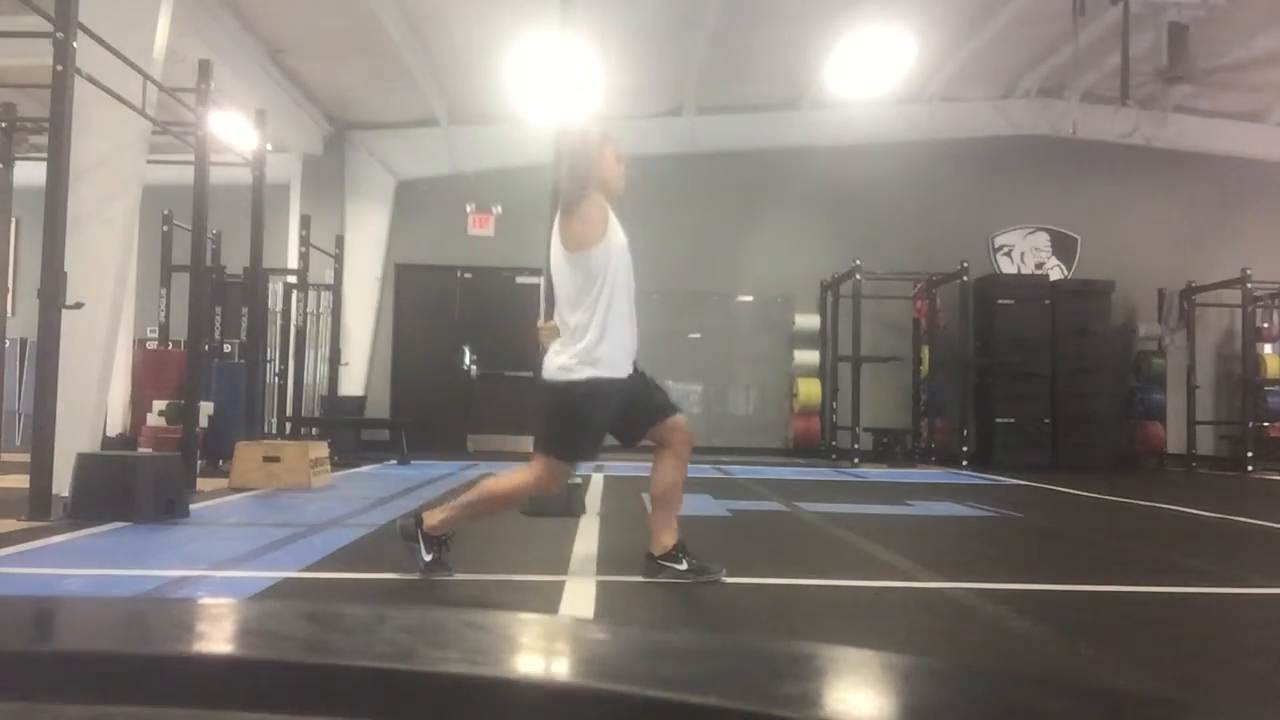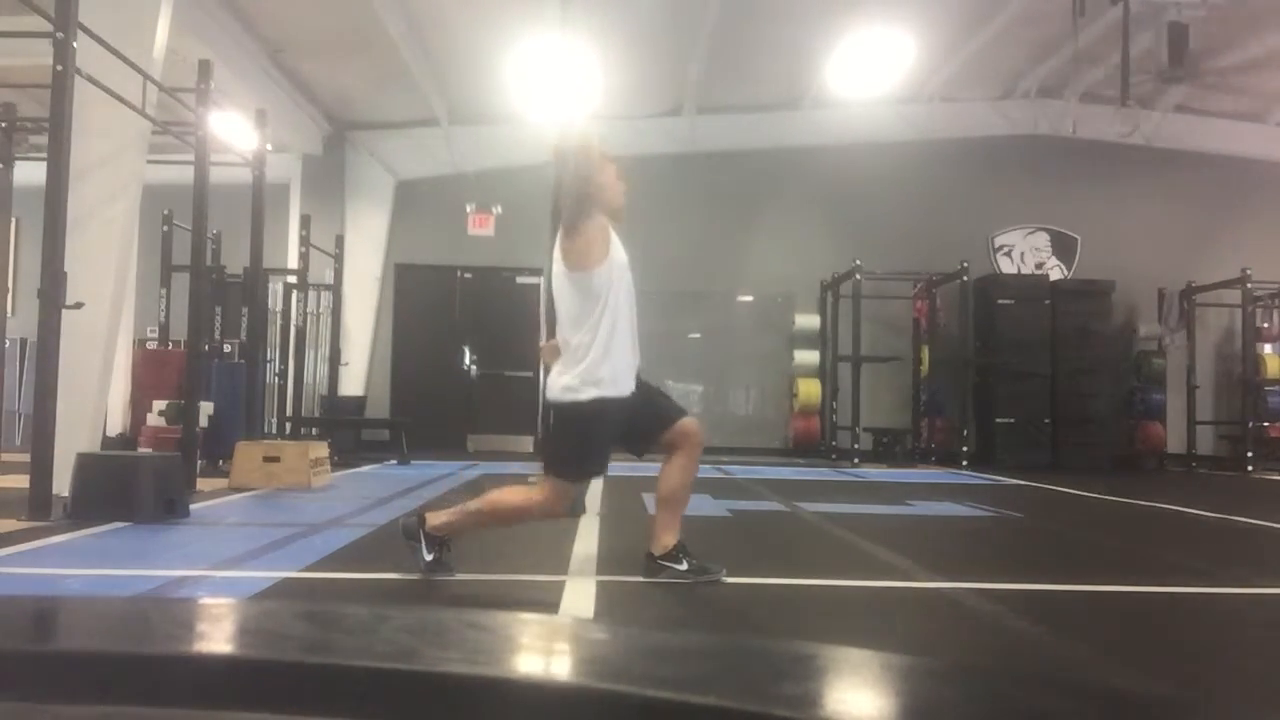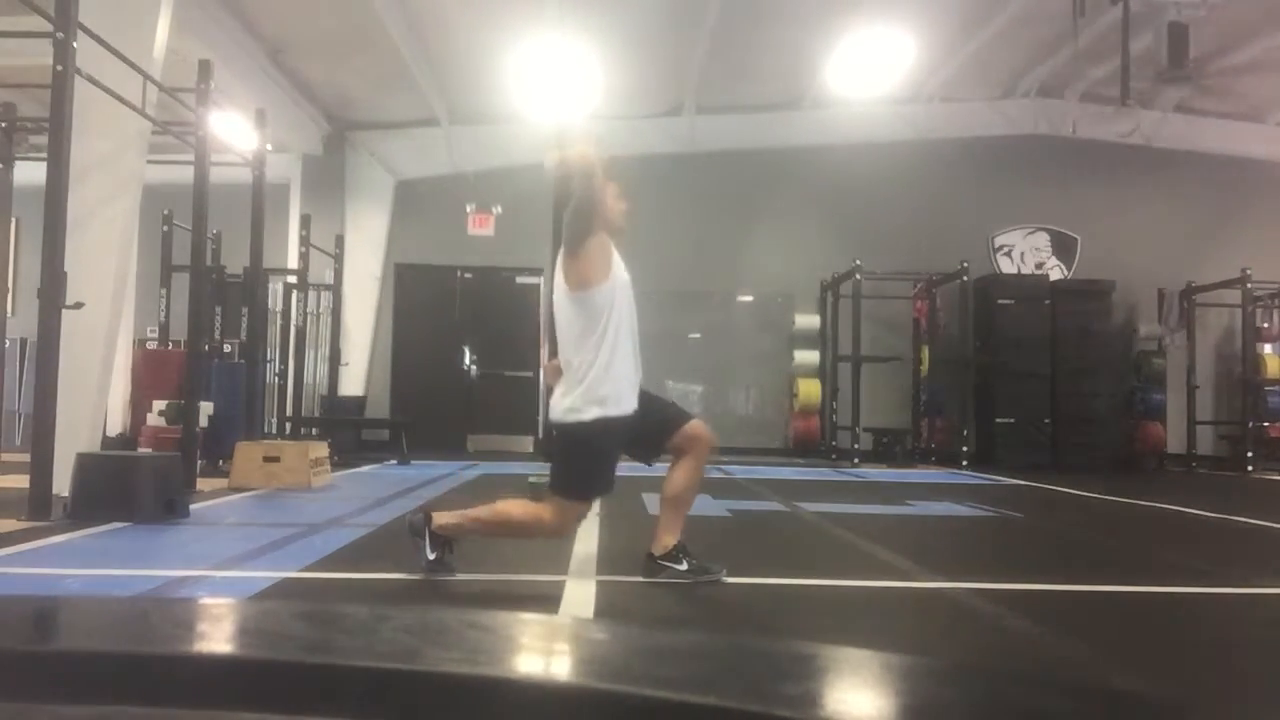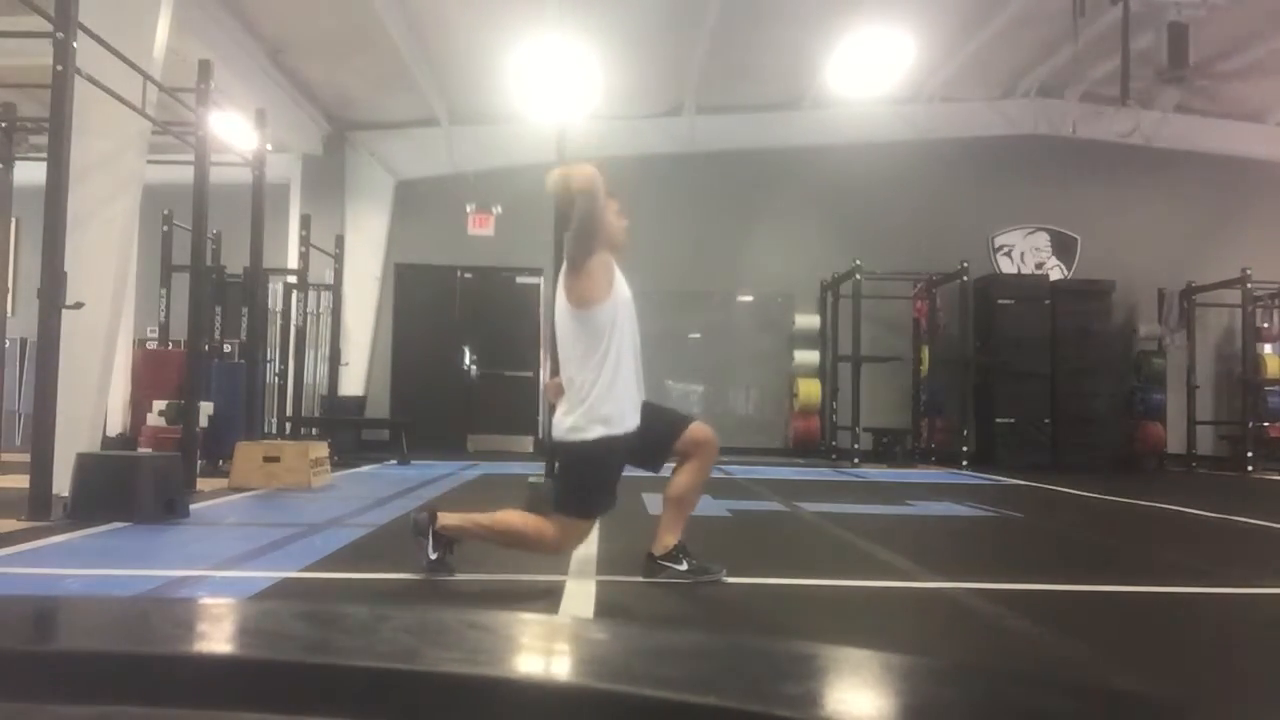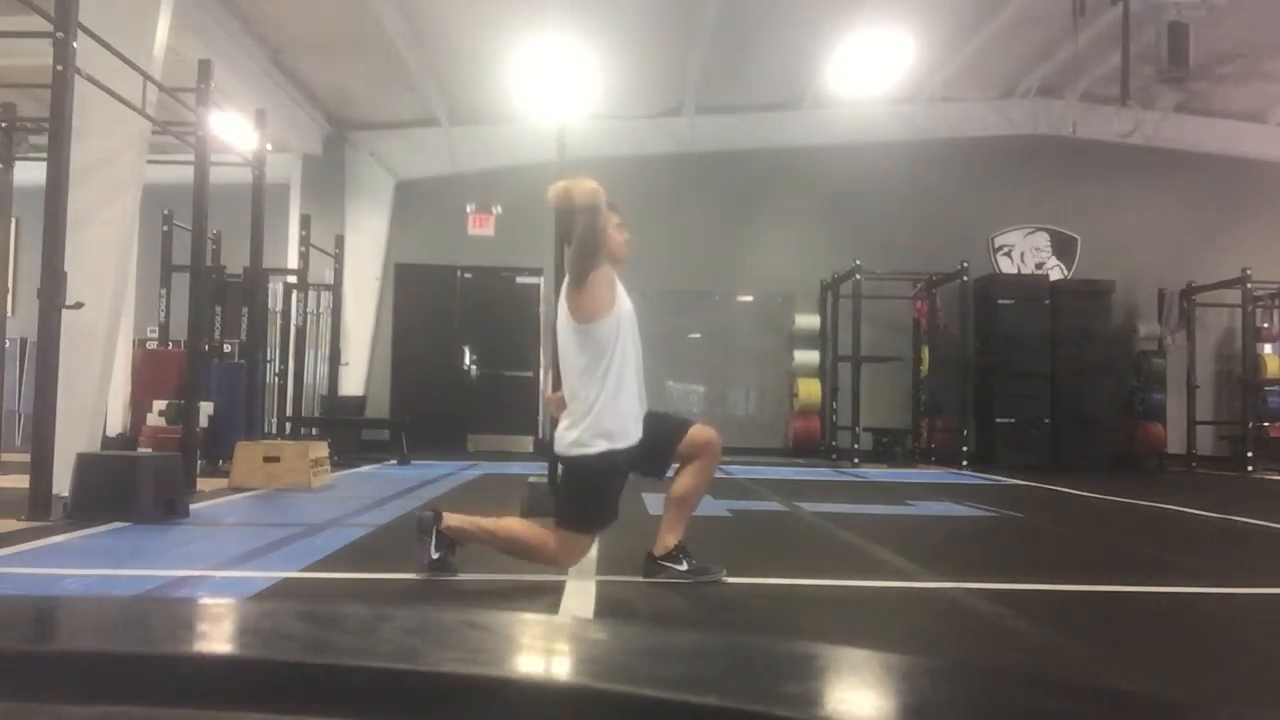
dt=0.1s
person 1, frame 1
left shoulder: (593, 216)
right shoulder: (583, 209)
right elbow: (579, 156)
left hip: (611, 368)
right hip: (583, 375)
left knee: (676, 434)
right knee: (545, 477)
left ankle: (664, 553)
right ankle: (431, 525)
person 1, frame 2
left shoulder: (593, 235)
right shoulder: (584, 230)
right elbow: (582, 168)
left hip: (614, 385)
right hip: (587, 394)
left knee: (688, 436)
right knee: (552, 499)
left ankle: (664, 554)
right ankle: (432, 526)
person 1, frame 3
left shoulder: (594, 256)
right shoulder: (585, 249)
right elbow: (584, 190)
right wrist: (586, 171)
left hip: (617, 400)
right hip: (591, 412)
left knee: (698, 439)
right knee: (557, 520)
left ankle: (665, 553)
right ankle: (437, 525)
person 1, frame 4
left shoulder: (594, 271)
right shoulder: (587, 267)
right elbow: (586, 203)
right wrist: (588, 190)
left hip: (617, 415)
right hip: (594, 428)
left knee: (702, 442)
right knee: (561, 537)
left ankle: (665, 554)
right ankle: (441, 525)
person 1, frame 5
left shoulder: (597, 285)
right shoulder: (589, 283)
right elbow: (589, 218)
right wrist: (591, 204)
left hip: (620, 427)
right hip: (597, 442)
left knee: (706, 444)
right knee: (562, 551)
left ankle: (665, 555)
right ankle: (445, 525)
